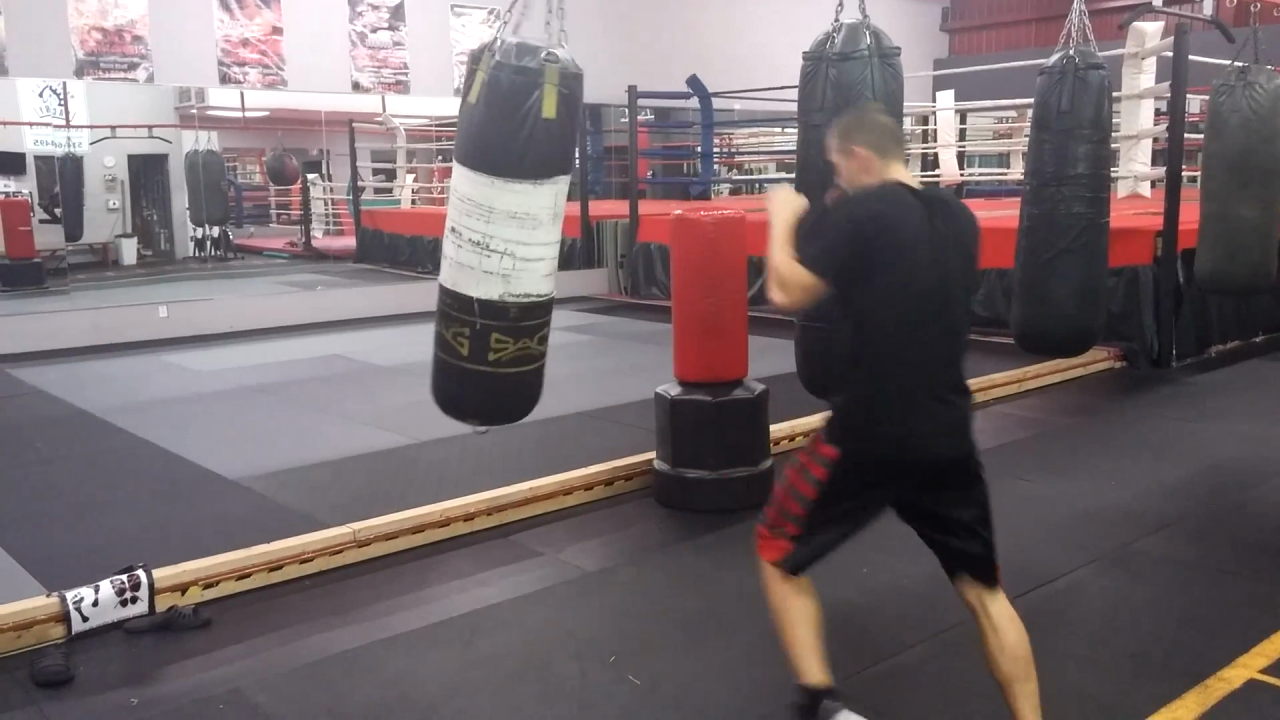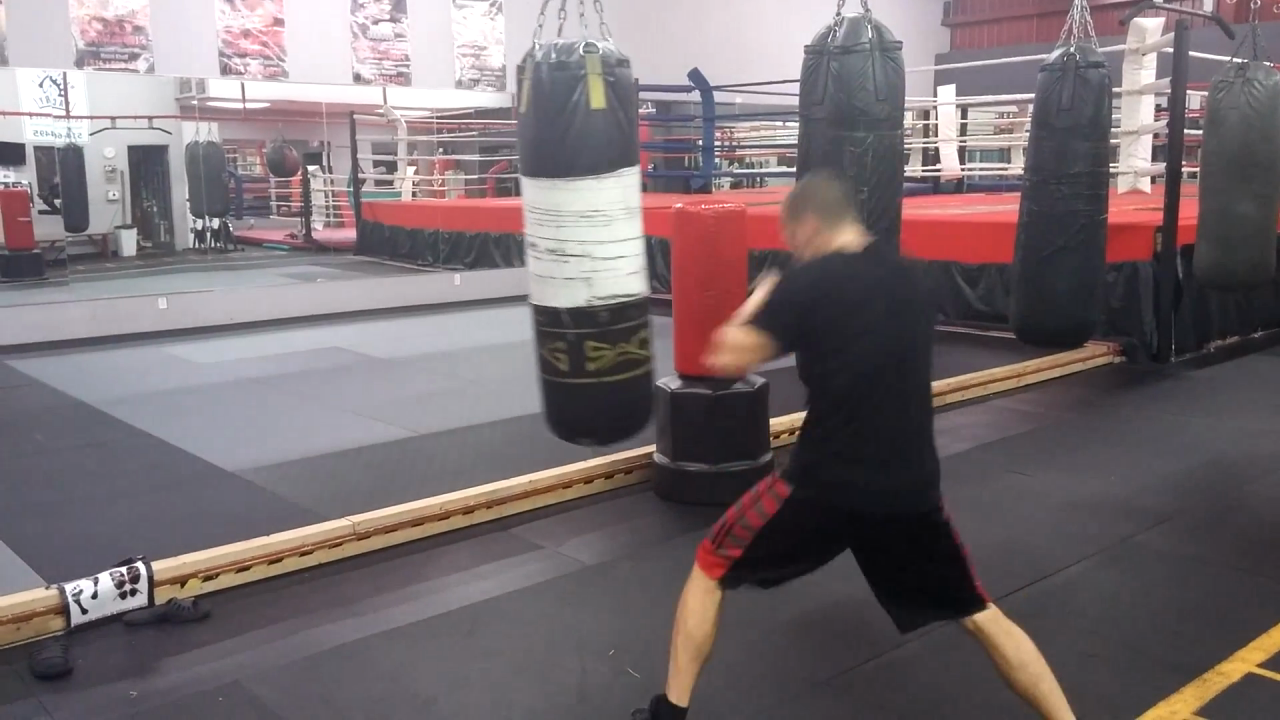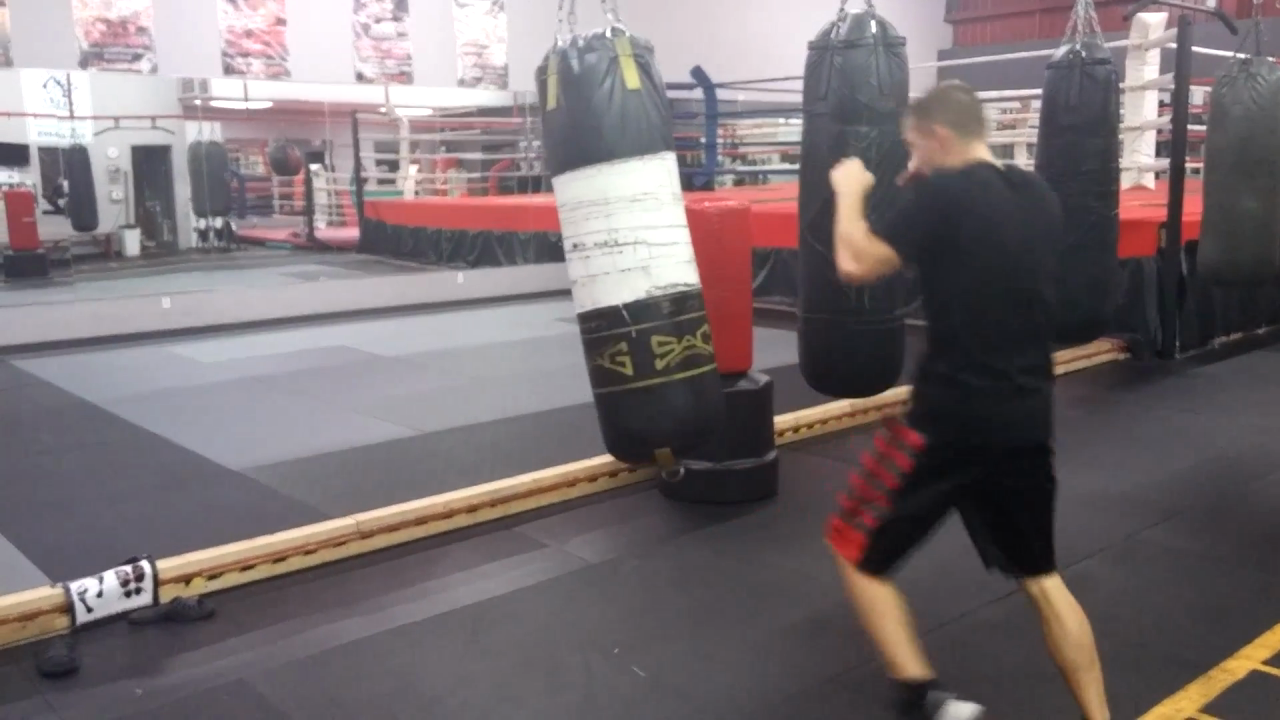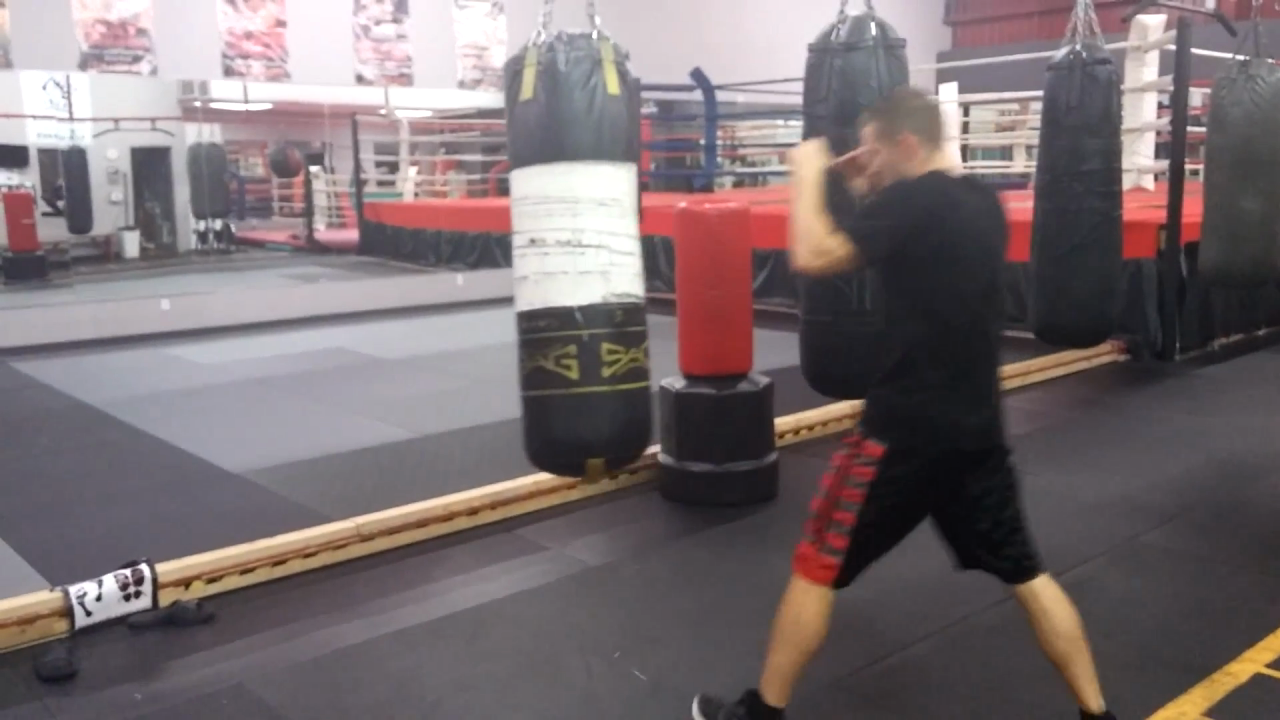
dt=0.5s
person 1, frame 1
left shoulder: (853, 215)
right shoulder: (960, 220)
left elbow: (787, 294)
left wrist: (783, 219)
left hip: (865, 434)
right hip: (948, 436)
left knee: (778, 552)
right knee: (982, 588)
person 1, frame 2
left shoulder: (806, 285)
right shoulder: (910, 282)
left elbow: (728, 359)
left wrist: (756, 302)
left hip: (823, 484)
right hip: (911, 488)
left knee: (711, 567)
right knee: (978, 613)
person 1, frame 3
left shoulder: (941, 192)
right shoulder: (1037, 197)
left elbow: (857, 265)
left wrist: (849, 191)
left hip: (948, 417)
right hip: (1026, 421)
left knee: (854, 546)
right knee: (1040, 578)
person 1, frame 4
left shoulder: (911, 198)
right shoulder: (983, 202)
left elbow: (813, 258)
left wrist: (809, 174)
right wrist: (877, 193)
left hip: (903, 425)
right hip: (977, 427)
left knee: (817, 568)
right knee: (1025, 575)
